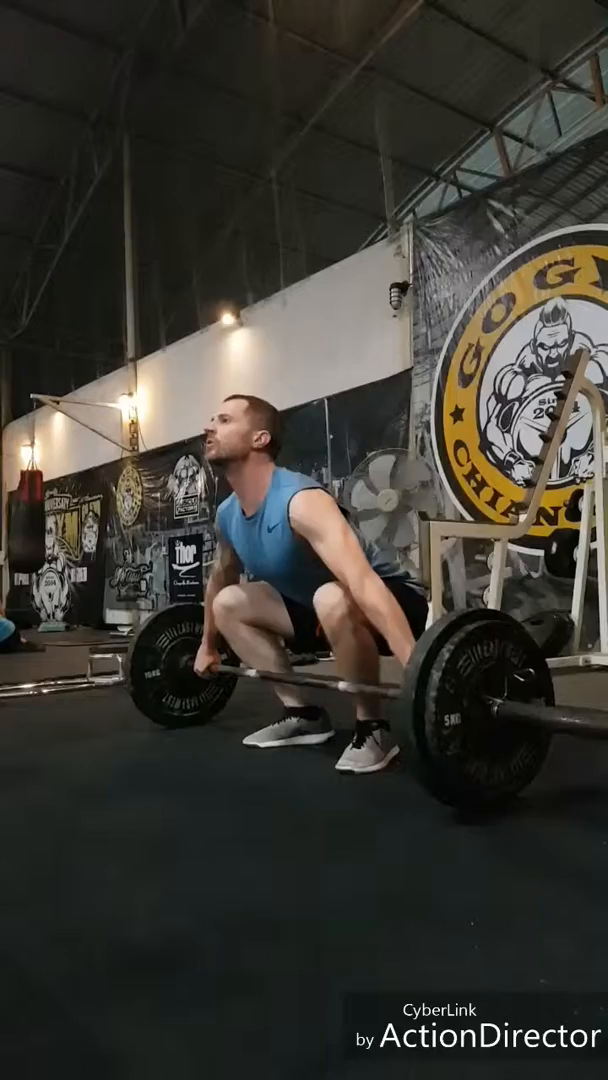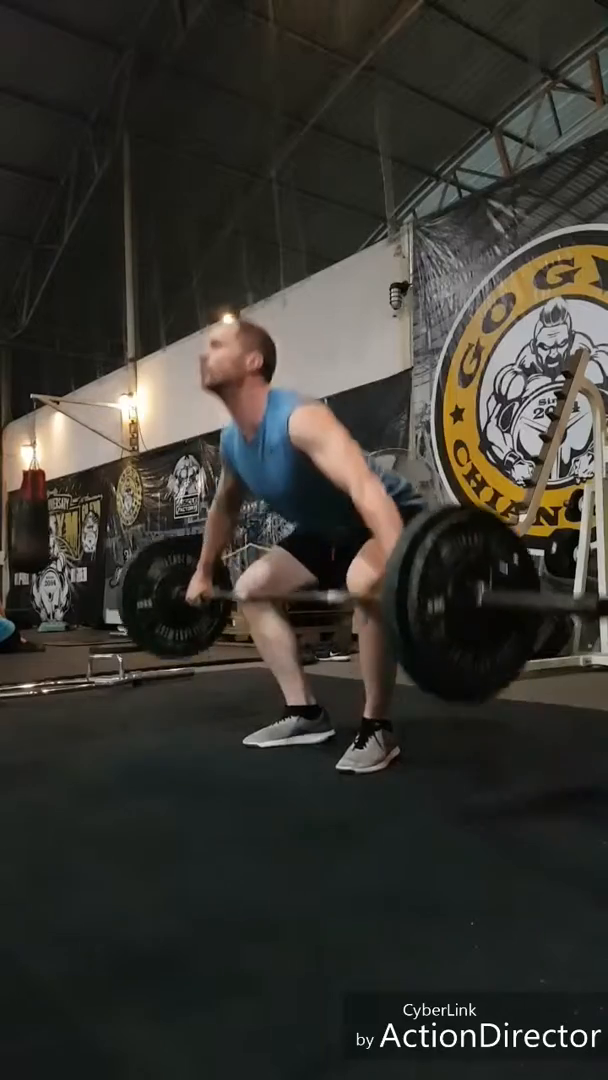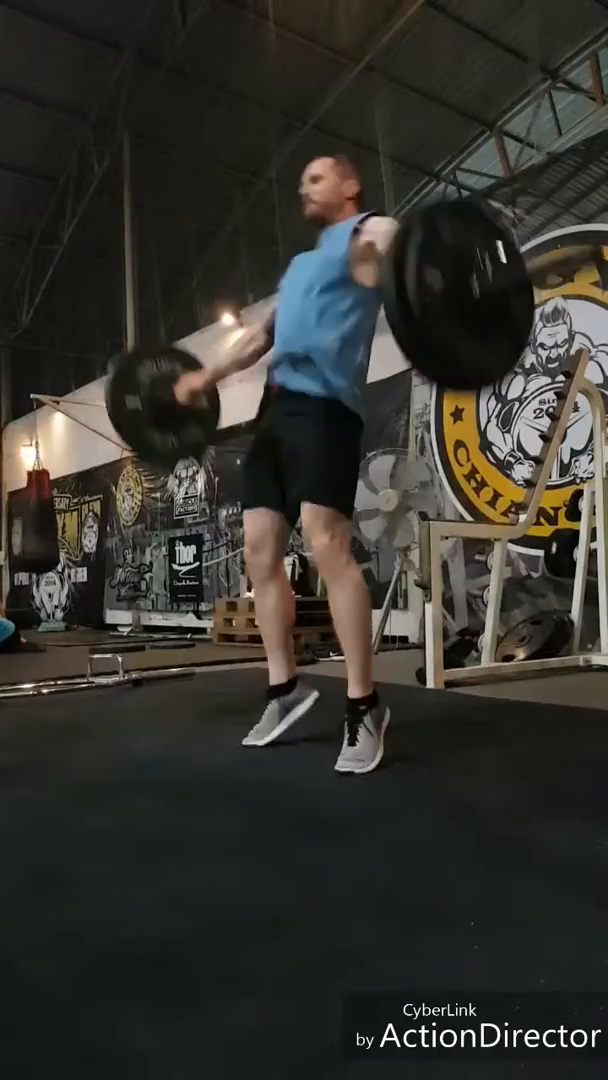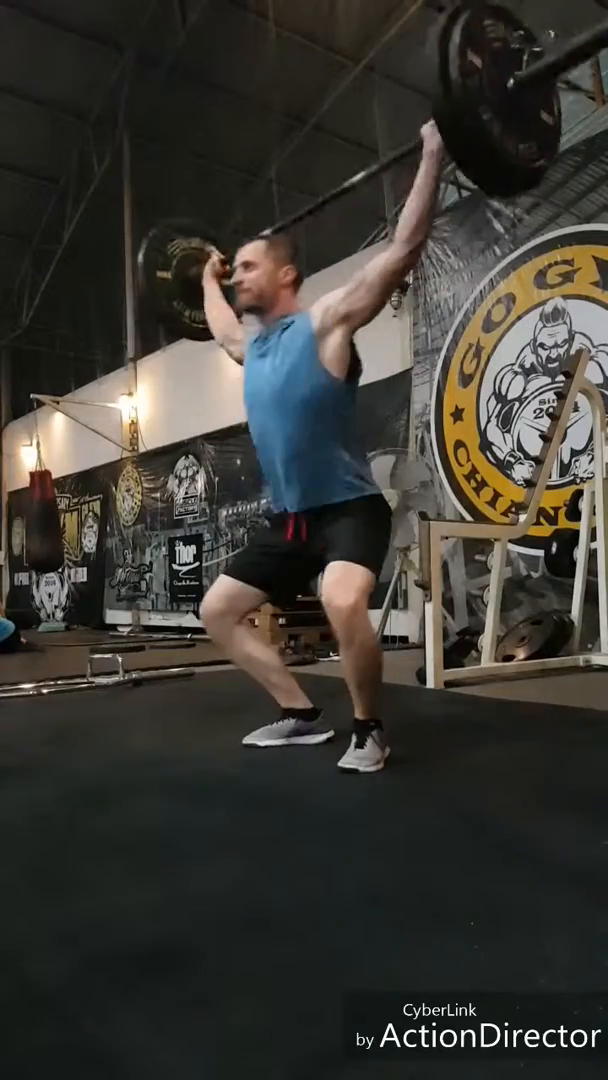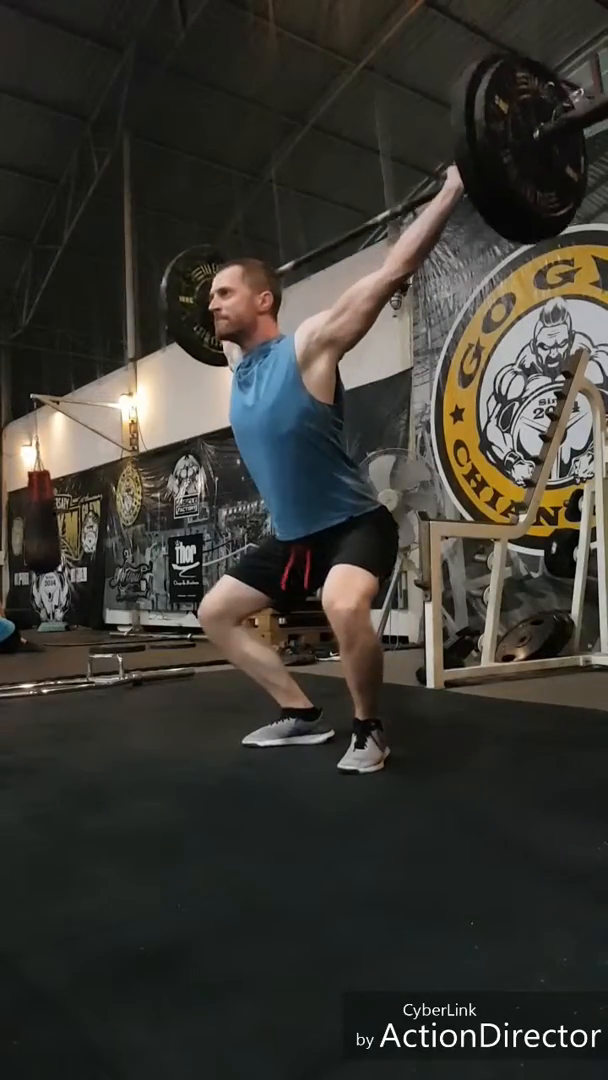
dt=0.4s
person 1, frame 1
left shoulder: (301, 502)
right shoulder: (228, 514)
left elbow: (363, 584)
right elbow: (220, 578)
right wrist: (207, 646)
left hip: (391, 602)
left knee: (334, 602)
right knee: (227, 604)
left ankle: (373, 729)
right ankle: (302, 713)
person 1, frame 2
left shoulder: (299, 419)
right shoulder: (231, 440)
left elbow: (367, 491)
right elbow: (224, 508)
right wrist: (203, 573)
left hip: (389, 523)
right hip: (328, 529)
left knee: (365, 581)
right knee: (251, 588)
left ankle: (377, 728)
right ankle: (305, 713)
person 1, frame 3
left shoulder: (366, 232)
right shoulder: (303, 262)
left elbow: (396, 244)
right elbow: (264, 333)
right wrist: (206, 376)
left hip: (320, 411)
right hip: (279, 406)
left knee: (326, 546)
right knee: (259, 553)
left ankle: (364, 708)
right ankle: (285, 688)
person 1, frame 4
left shoulder: (326, 321)
right shoulder: (260, 344)
left elbow: (403, 249)
right elbow: (226, 333)
left wrist: (433, 156)
right wrist: (208, 279)
left hip: (349, 507)
right hip: (291, 515)
left knee: (342, 602)
right knee: (217, 610)
left ankle: (368, 729)
right ankle: (302, 714)
person 1, frame 5
left shoulder: (308, 346)
right shoulder: (242, 363)
left elbow: (390, 271)
right elbow: (228, 332)
left wrist: (452, 190)
left hip: (355, 524)
right hip: (293, 536)
left knee: (344, 606)
right knee: (215, 613)
left ankle: (369, 730)
right ankle: (301, 714)
